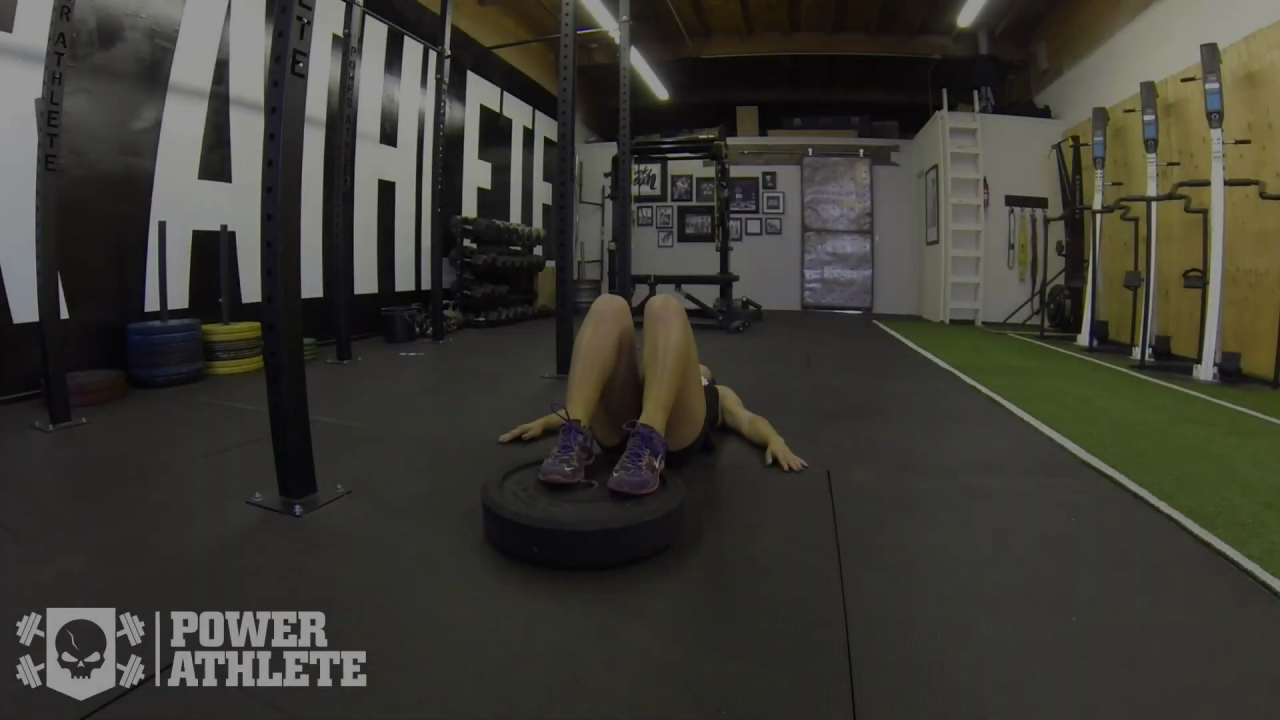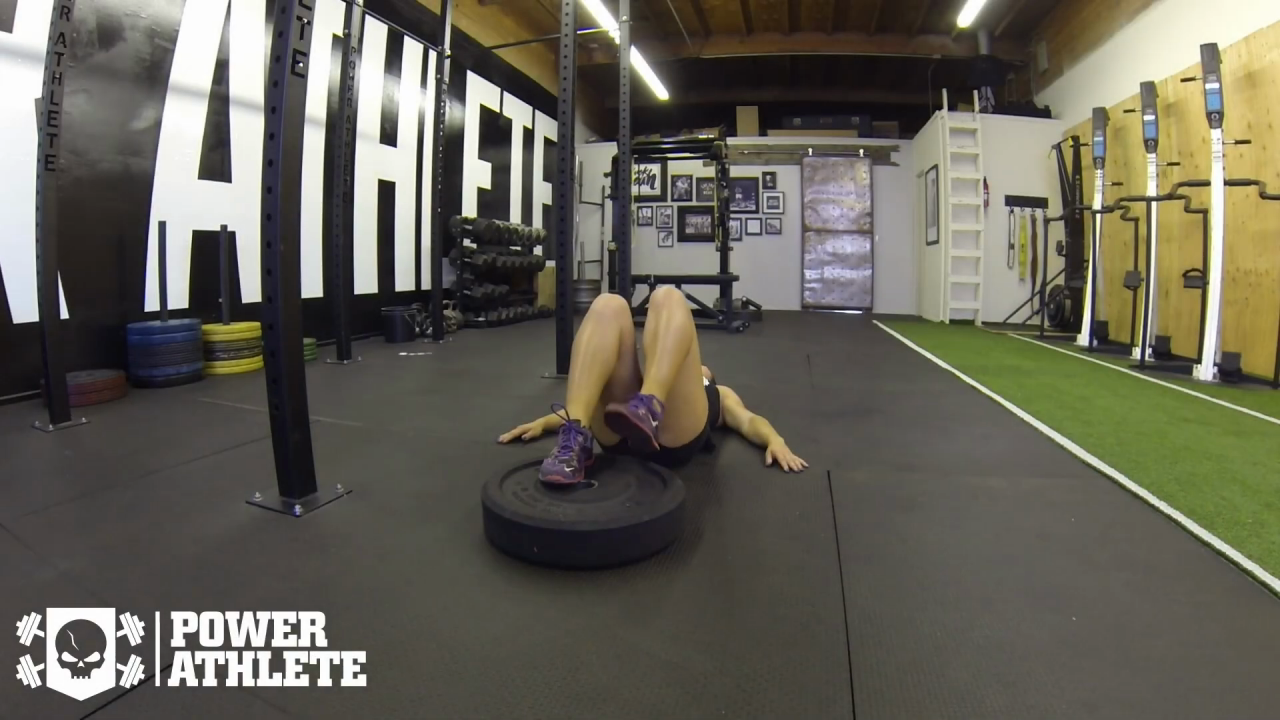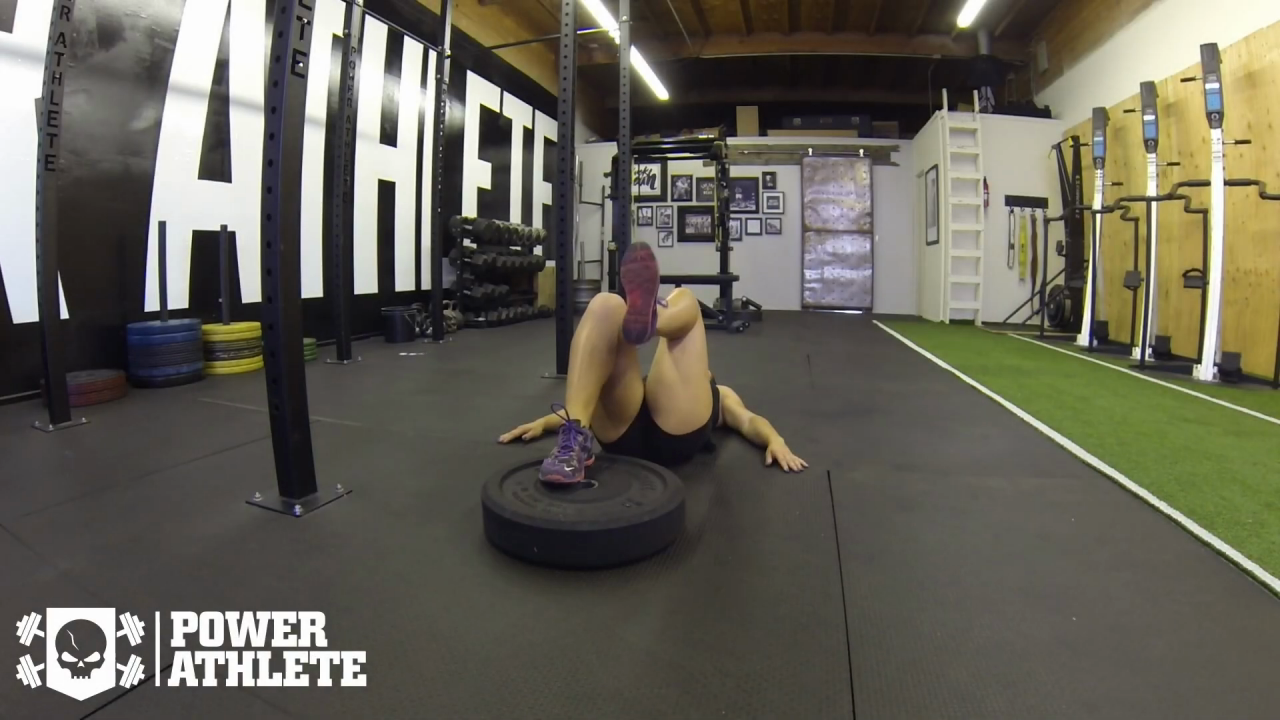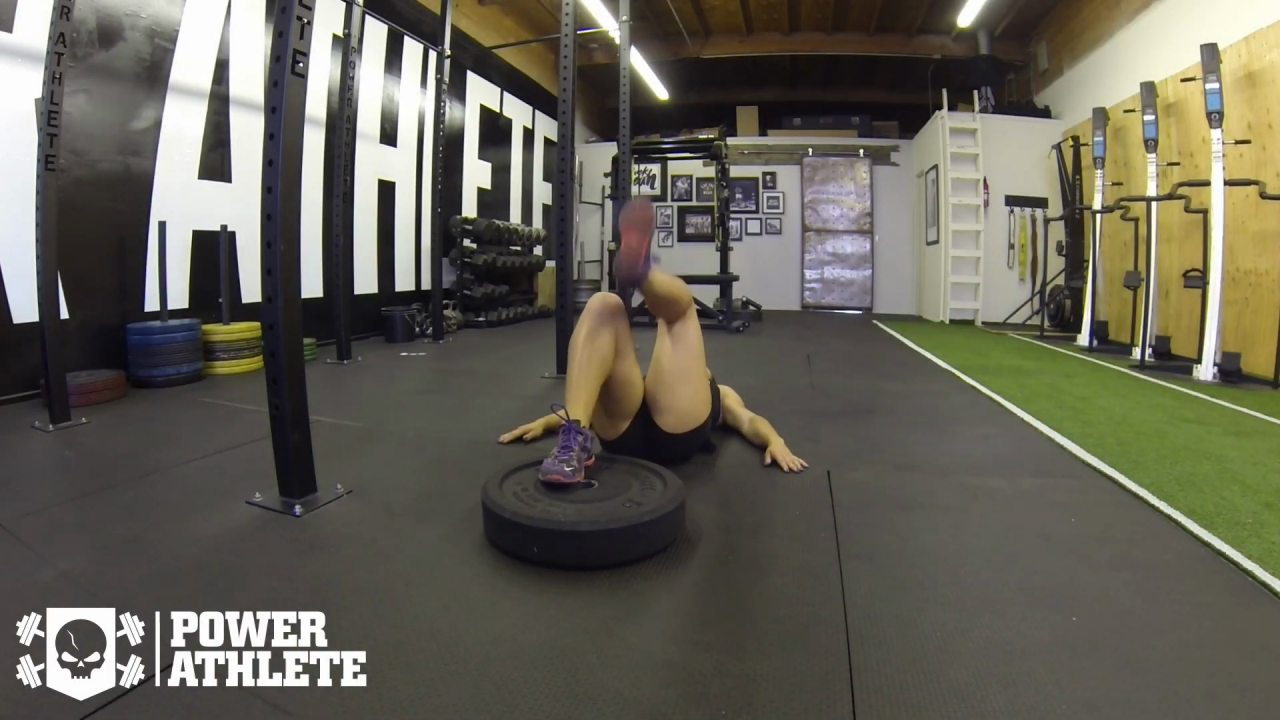
dt=0.4s
person 1, frame 1
left shoulder: (719, 394)
right shoulder: (641, 380)
left elbow: (747, 420)
right elbow: (594, 404)
left wrist: (774, 440)
right wrist: (543, 422)
left hip: (675, 433)
right hip: (619, 428)
left knee: (664, 307)
right knee: (609, 306)
left ankle: (649, 445)
right ankle: (575, 439)
person 1, frame 2
left shoulder: (719, 394)
left elbow: (748, 420)
right elbow: (593, 404)
left wrist: (775, 440)
right wrist: (543, 422)
left hip: (676, 436)
right hip: (619, 433)
left knee: (668, 297)
right knee: (609, 306)
left ankle: (648, 409)
right ankle: (575, 439)
person 1, frame 3
left shoulder: (719, 393)
right shoulder: (648, 383)
left elbow: (747, 420)
right elbow: (599, 399)
left wrist: (775, 440)
right wrist: (545, 421)
left hip: (677, 433)
right hip: (623, 430)
left knee: (682, 298)
right knee: (606, 305)
left ankle: (648, 319)
right ankle: (574, 438)
person 1, frame 4
left shoulder: (719, 393)
left elbow: (748, 420)
left wrist: (775, 440)
right wrist: (546, 421)
left hip: (678, 428)
right hip: (624, 428)
left knee: (677, 306)
right knee: (604, 306)
left ankle: (640, 273)
right ankle: (574, 440)
